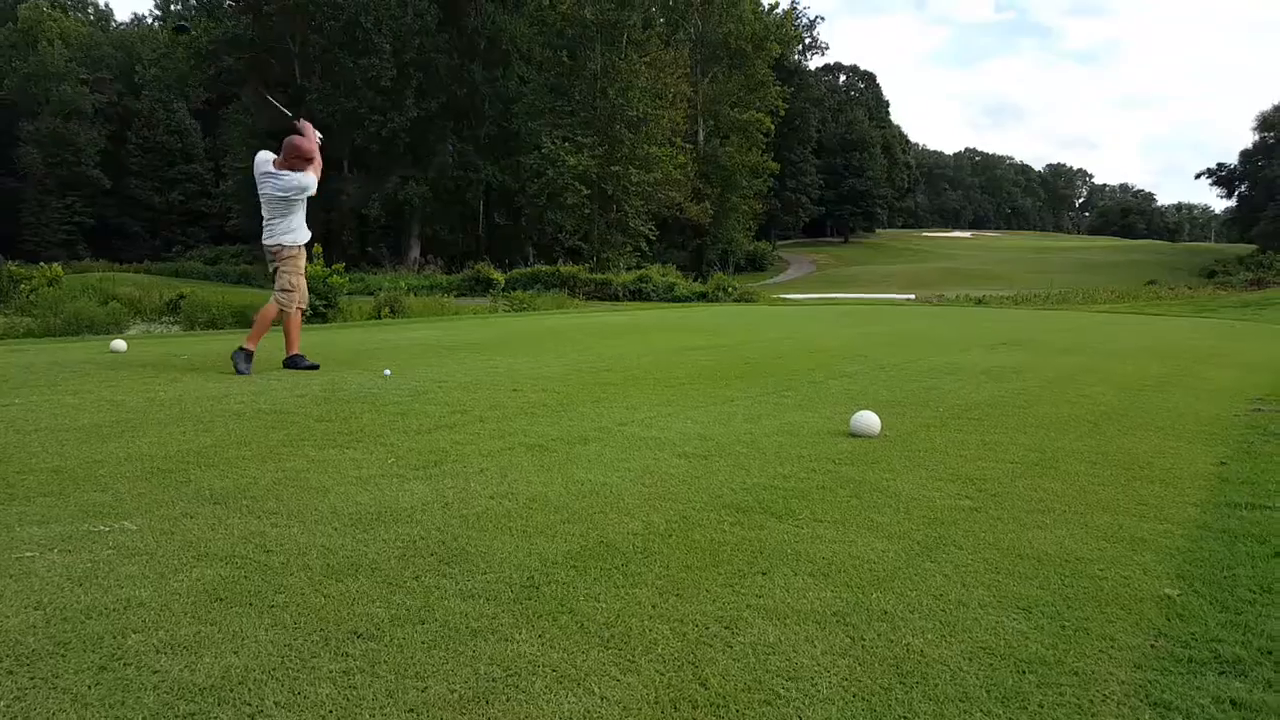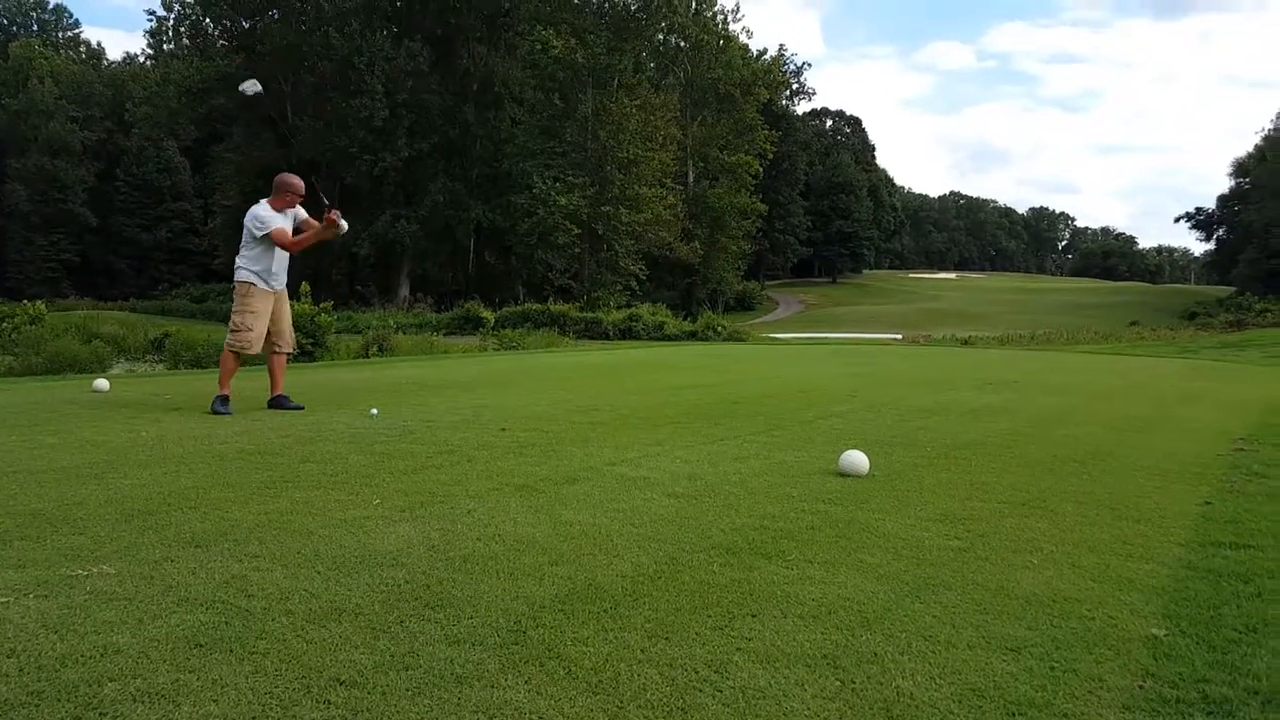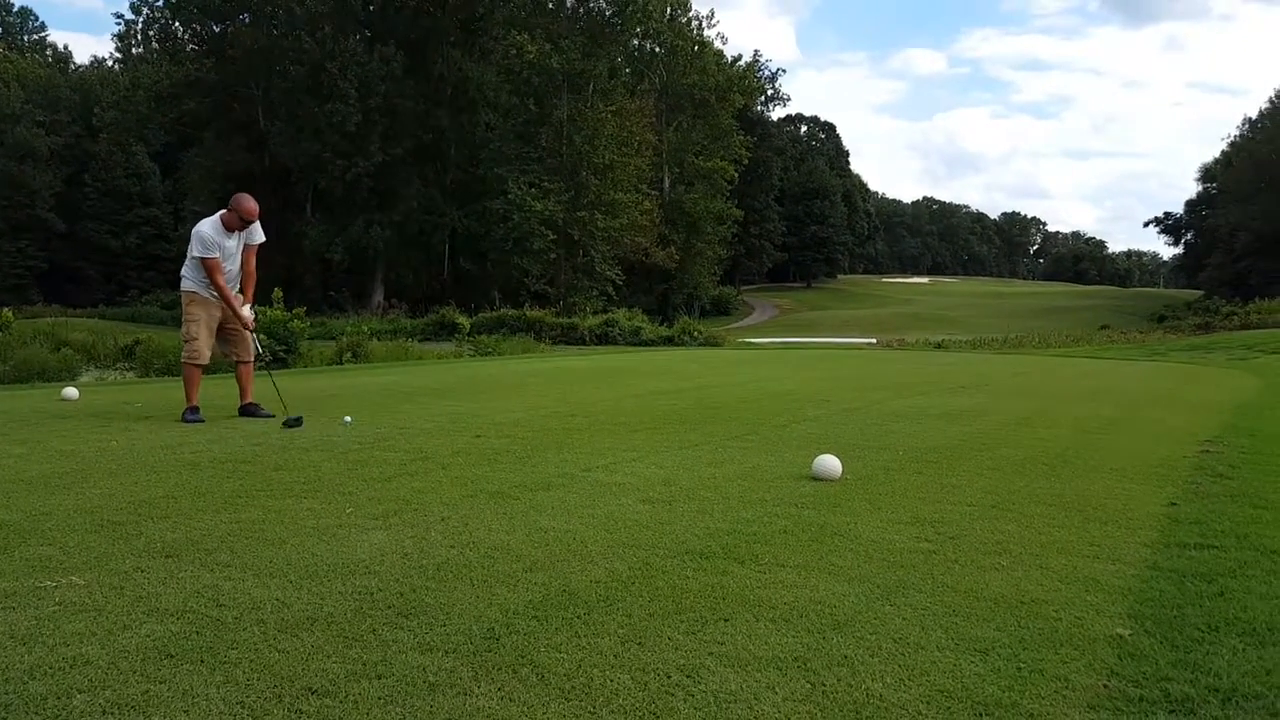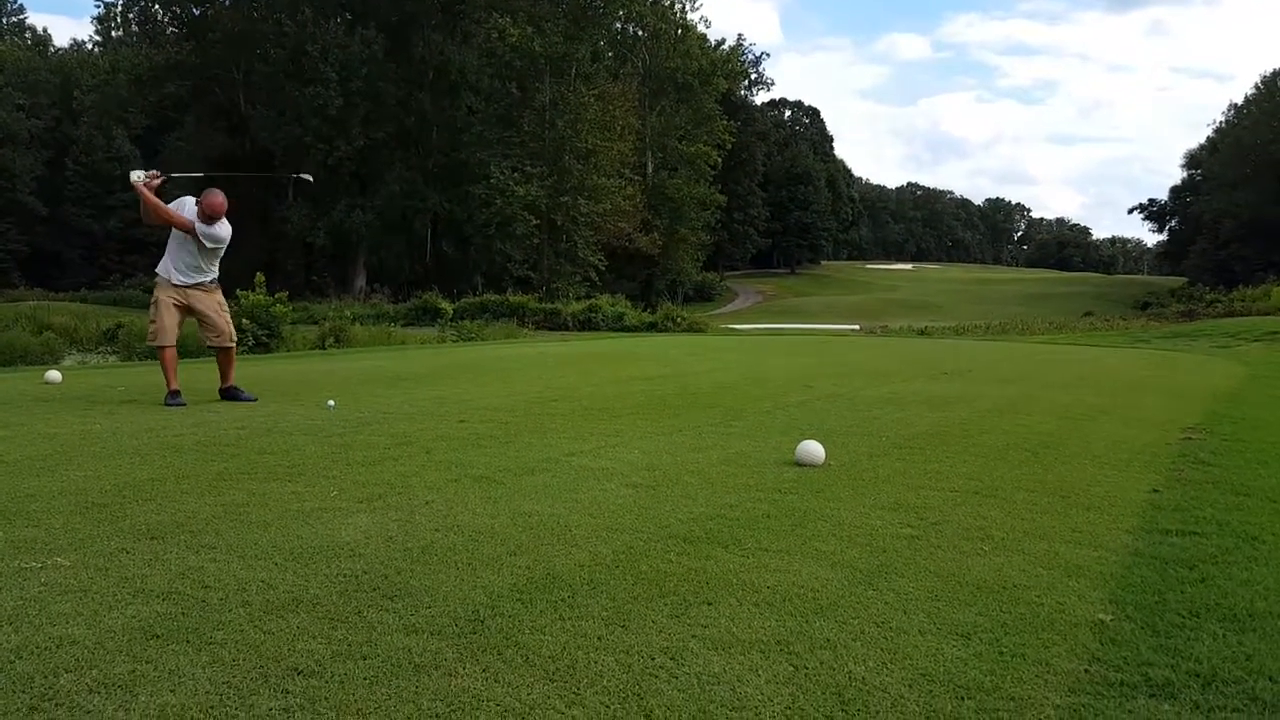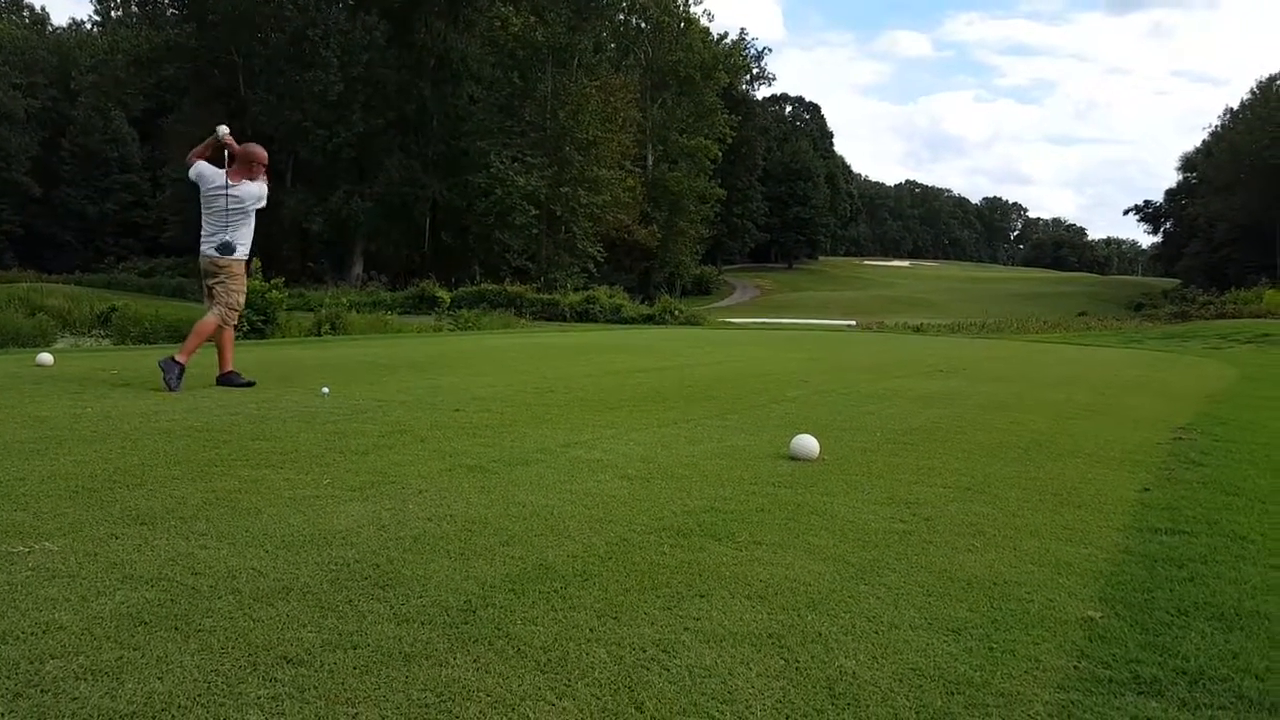
dt=1s
person 1, frame 1
left shoulder: (262, 160)
right shoulder: (301, 183)
right elbow: (316, 168)
left wrist: (306, 141)
right wrist: (310, 135)
left hip: (279, 243)
right hip: (288, 246)
left knee: (295, 301)
right knee: (282, 300)
left ankle: (293, 355)
right ankle: (246, 350)
person 1, frame 2
left shoulder: (293, 210)
right shoulder: (260, 214)
left elbow: (315, 229)
right elbow: (290, 245)
left wrist: (328, 225)
right wrist: (322, 229)
left hip: (277, 286)
right hip: (252, 284)
left knee: (283, 341)
right knee: (242, 339)
left ankle: (277, 395)
right ankle: (222, 396)
person 1, frame 3
left shoulder: (252, 227)
right shoulder: (205, 232)
left elbow: (249, 265)
right elbow: (215, 278)
left wrist: (247, 303)
right wrist: (237, 312)
left hip: (231, 294)
right hip: (200, 293)
left knee: (245, 347)
right knee: (196, 350)
left ankle: (247, 403)
right ankle: (191, 407)
person 1, frame 4
left shoulder: (220, 232)
right shoulder: (185, 203)
left elbow: (168, 217)
right elbow: (153, 218)
left wrist: (142, 189)
right wrist: (149, 189)
left hip: (204, 286)
right hip: (169, 283)
left knee: (224, 336)
right knee: (163, 335)
left ankle: (228, 385)
right ankle: (173, 389)
person 1, frame 5
left shoulder: (207, 174)
right shoulder: (254, 191)
left elbow: (192, 158)
right elbow: (264, 179)
left wrist: (216, 139)
right wrist: (237, 150)
left hip: (209, 255)
right hip: (230, 261)
left knee: (227, 315)
right knee: (220, 314)
left ankle: (226, 371)
right ankle: (177, 361)
